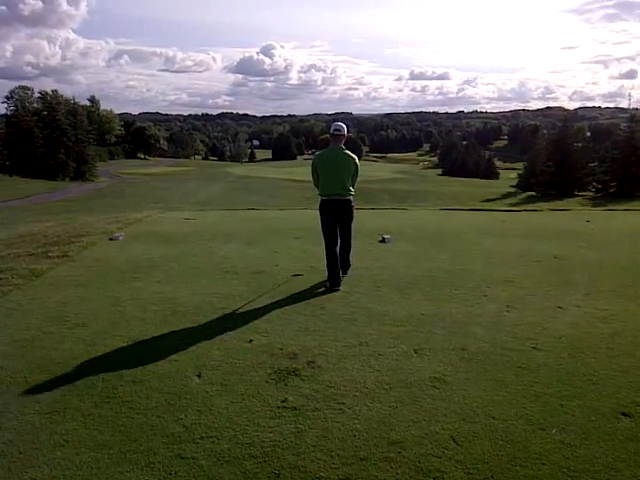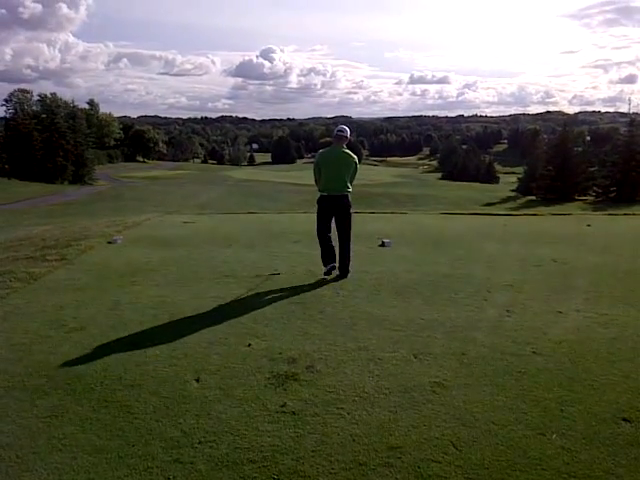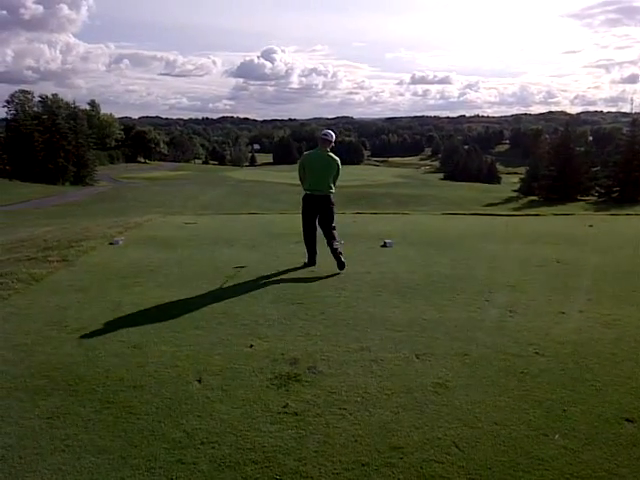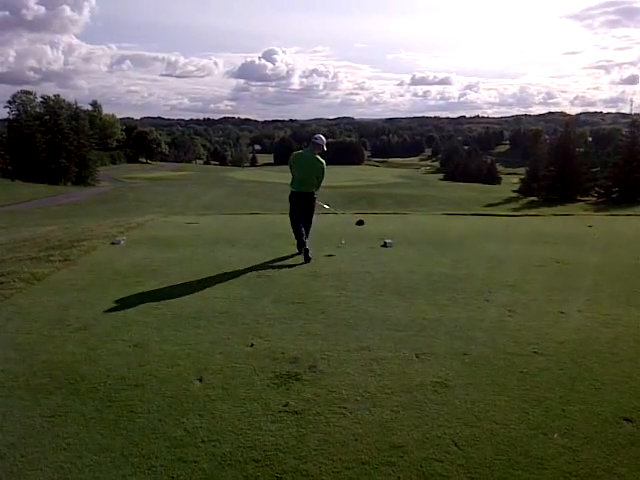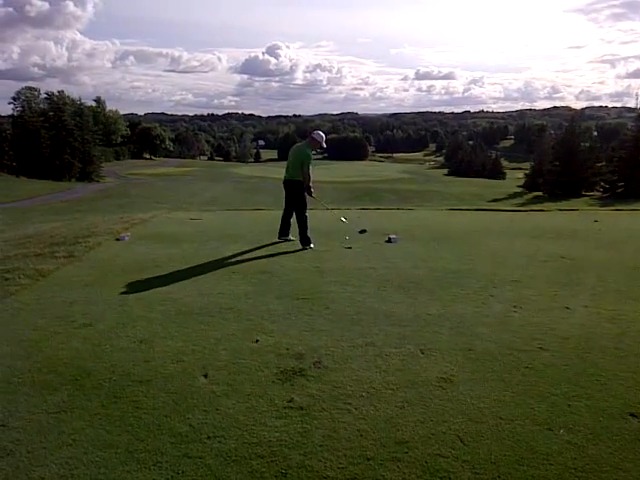
dt=0.5s
person 1, frame 1
left shoulder: (318, 157)
right shoulder: (352, 159)
left elbow: (316, 183)
right elbow: (353, 183)
left hip: (327, 204)
right hip: (346, 203)
left knee: (331, 242)
right knee: (345, 238)
left ankle: (334, 280)
right ankle: (344, 268)
person 1, frame 2
left shoulder: (321, 155)
right shoulder: (353, 158)
left elbow: (317, 179)
right elbow: (350, 180)
left hip: (326, 199)
right hip: (344, 199)
left knee: (324, 233)
right knee: (344, 235)
left ankle: (329, 262)
right ankle: (344, 270)
person 1, frame 3
left shoulder: (305, 157)
right shoulder: (335, 160)
left elbow: (301, 179)
right elbow: (334, 181)
left hip: (309, 198)
right hip: (326, 198)
left knee: (309, 230)
right knee: (329, 229)
left ankle: (312, 259)
right ankle: (337, 254)
person 1, frame 4
left shoulder: (295, 156)
right shoulder: (320, 162)
left elbow: (292, 173)
right elbow: (319, 183)
left hip: (295, 194)
right hip: (309, 195)
left knee: (297, 224)
right knee: (306, 223)
left ankle: (304, 247)
right ankle: (303, 247)
person 1, frame 5
left shoulder: (296, 147)
right shoulder: (307, 153)
right elbow: (306, 174)
left wrist: (306, 185)
right wrist: (309, 187)
left hip: (288, 181)
right hip: (296, 184)
left knee: (289, 209)
right knee: (301, 213)
left ankle: (283, 234)
right ankle: (306, 241)
